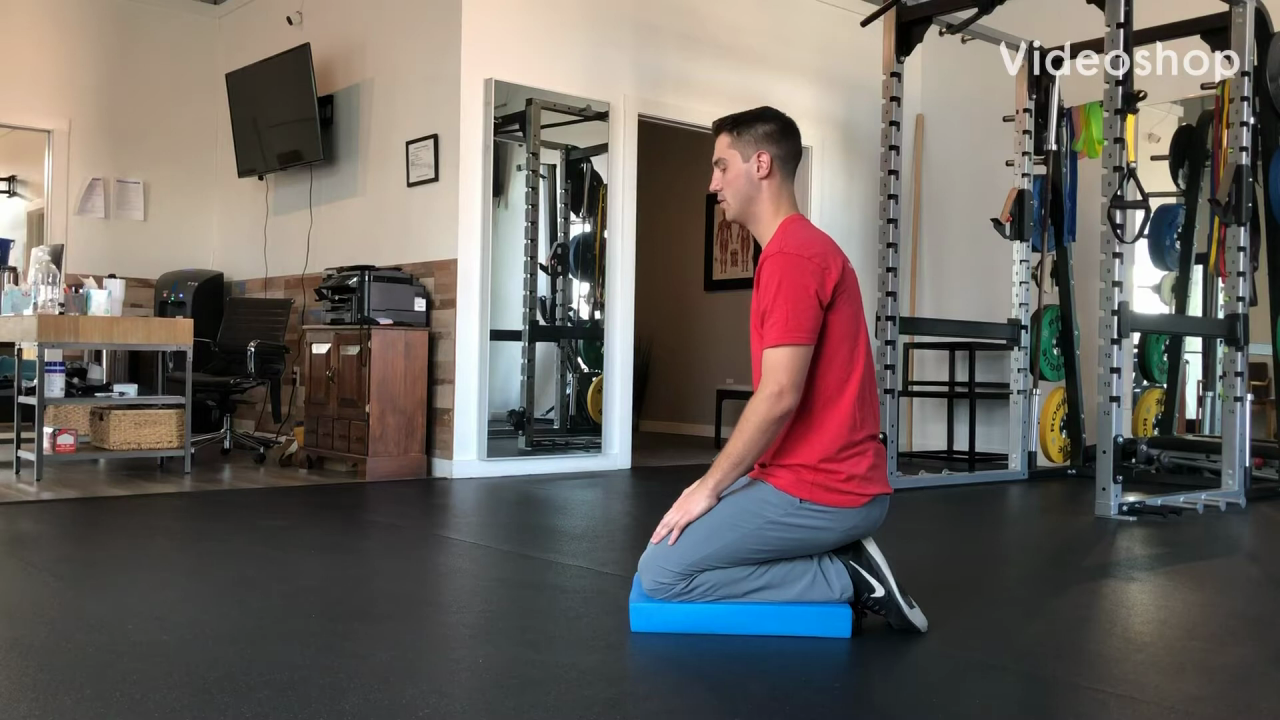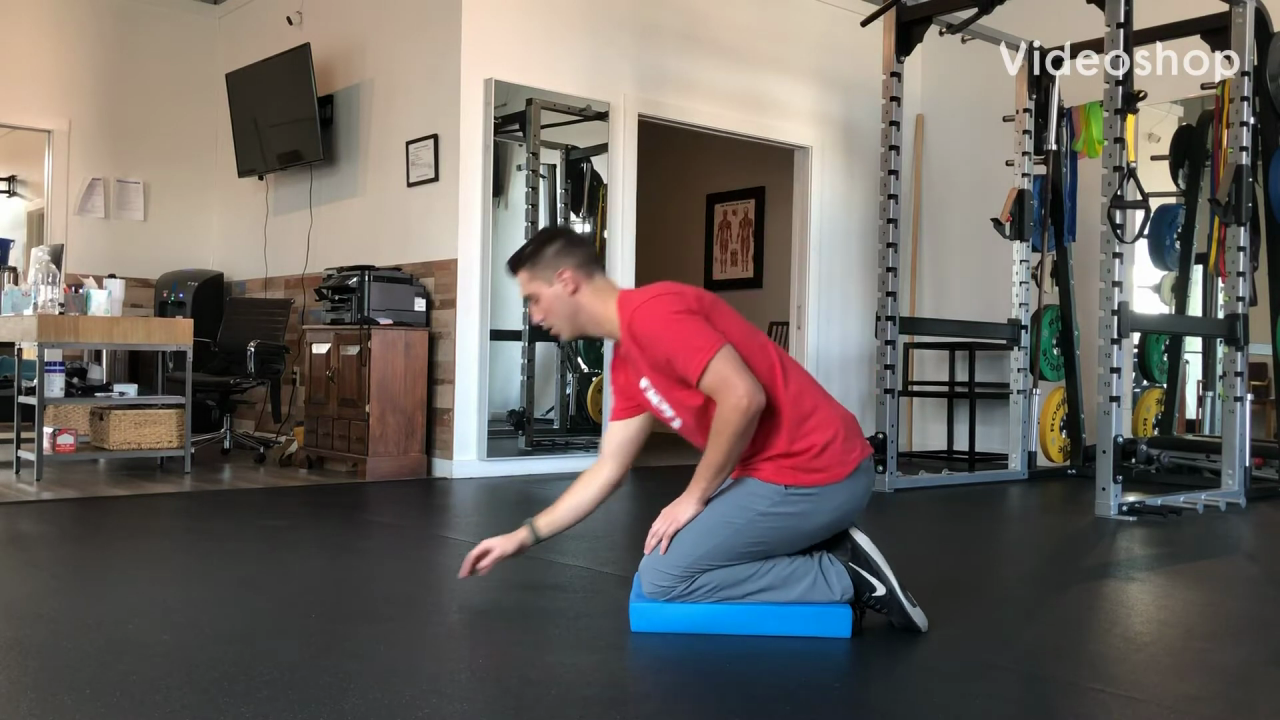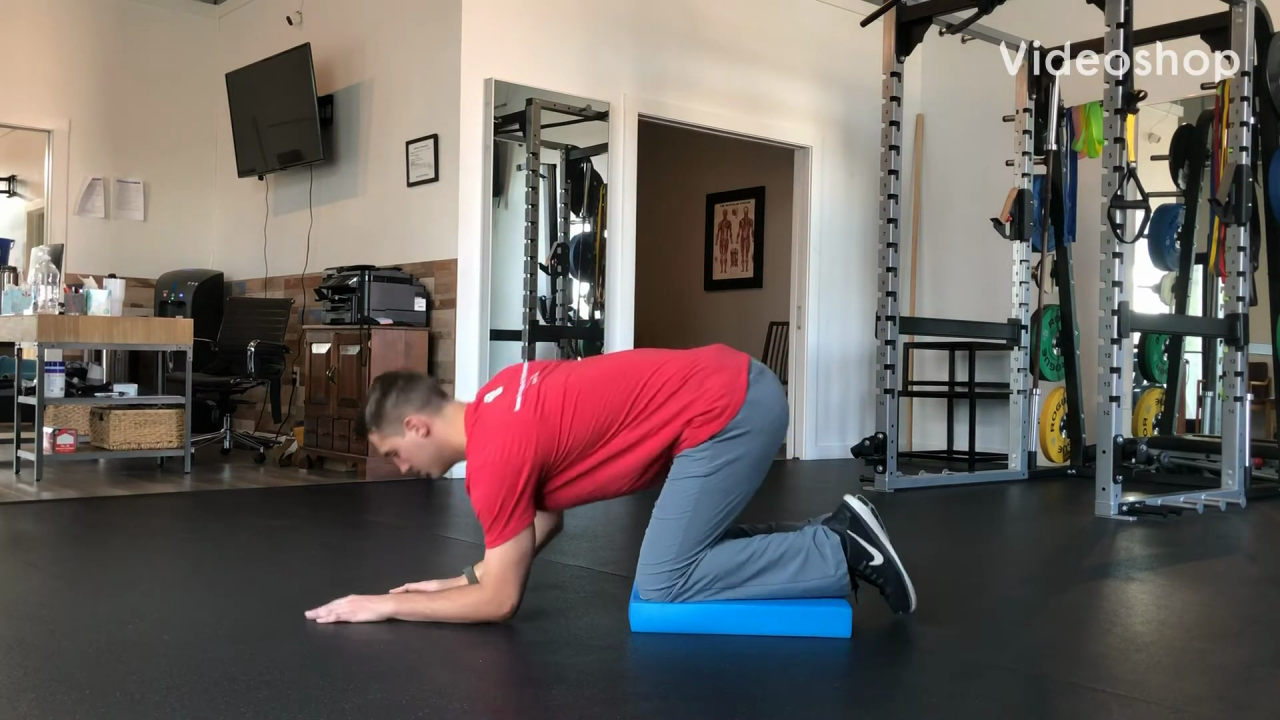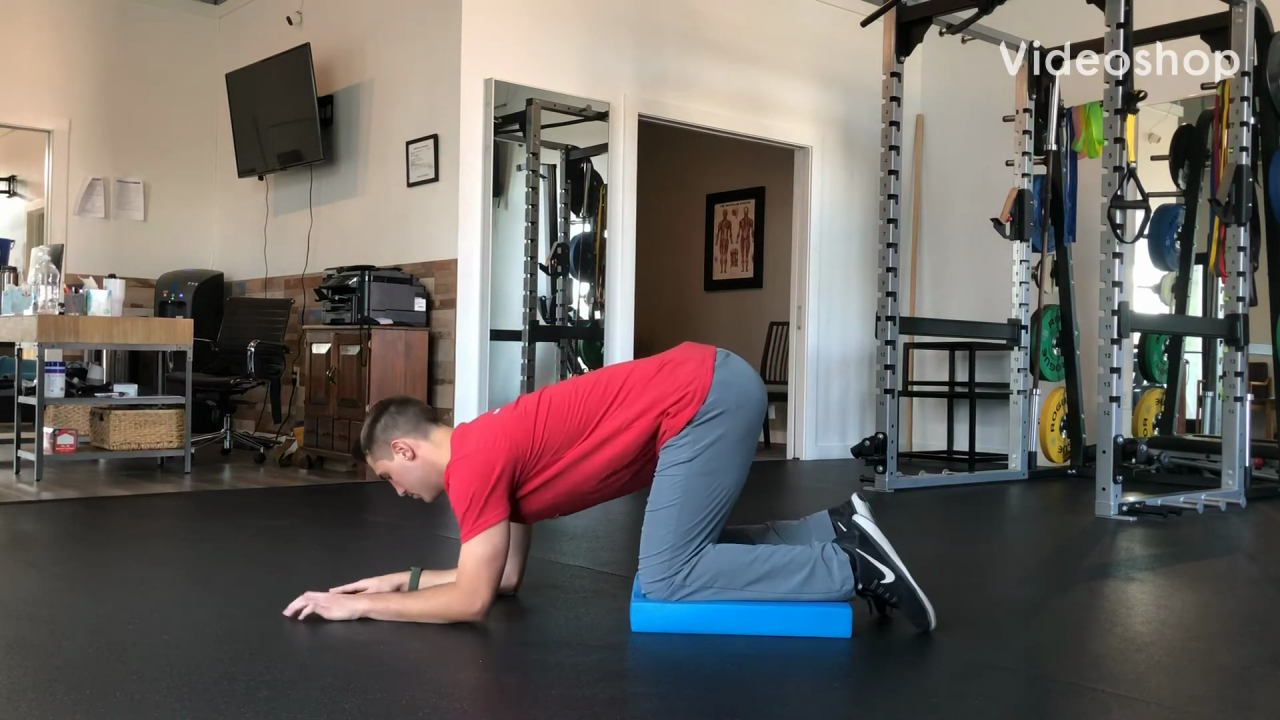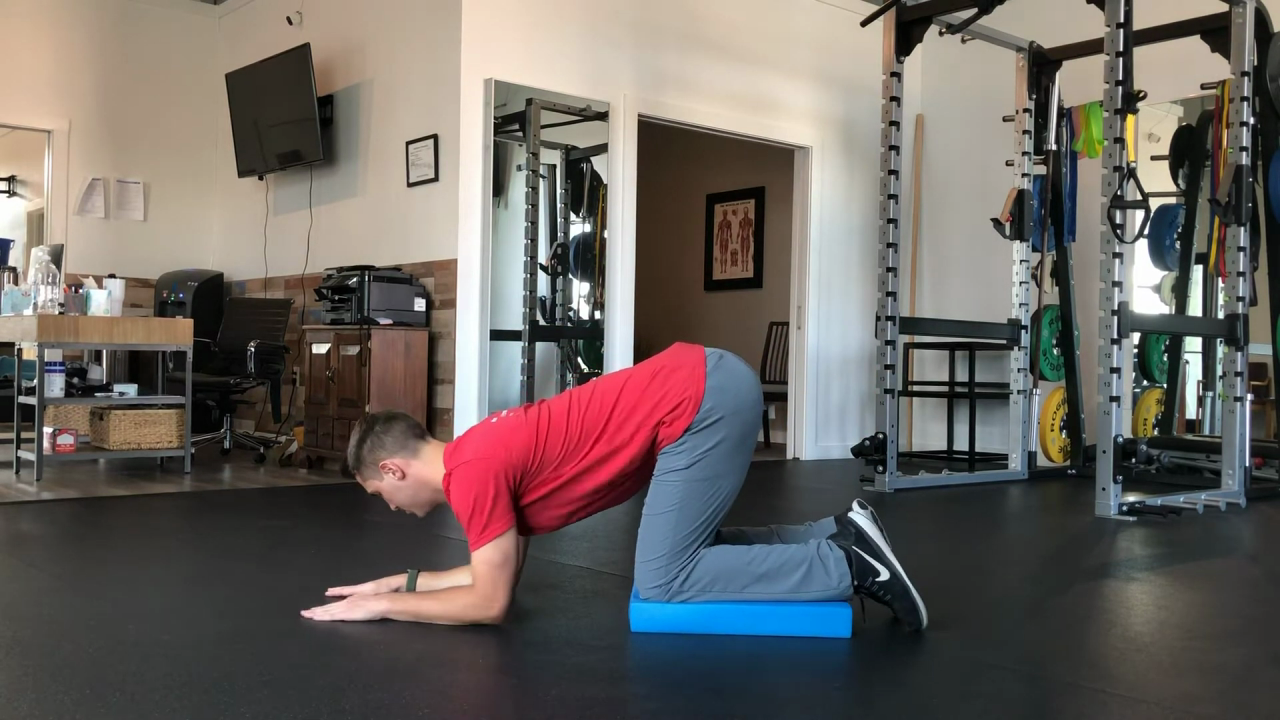
dt=1s
person 1, frame 1
left shoulder: (791, 257)
right shoulder: (800, 249)
left elbow: (779, 398)
left wrist: (709, 487)
right wrist: (716, 481)
left hip: (818, 490)
right hip: (827, 477)
left knee: (662, 572)
right knee: (684, 541)
left ankle: (844, 579)
right ankle: (838, 562)
person 1, frame 2
left shoulder: (650, 311)
right shoulder: (626, 362)
left elbow: (744, 398)
right elbow: (608, 469)
left wrist: (694, 498)
right wrist: (523, 535)
left hip: (814, 472)
right hip: (810, 467)
left knee: (662, 581)
right knee: (666, 559)
left ankle: (842, 579)
right ankle: (832, 560)
person 1, frame 3
left shoulder: (495, 456)
right shoulder: (494, 404)
left elbow: (500, 601)
right elbow: (546, 515)
left wrist: (387, 605)
right wrist: (462, 580)
left hip: (729, 411)
right hip: (738, 385)
left knee: (664, 585)
right knee: (682, 551)
left ankle: (843, 553)
right ankle: (834, 533)
person 1, frame 4
left shoulder: (473, 463)
right shoulder: (497, 452)
left elbow: (472, 599)
right elbow: (504, 574)
left wrist: (364, 605)
right wrist: (402, 579)
left hip: (707, 396)
right hip: (718, 385)
left knee: (667, 579)
right knee: (686, 550)
left ankle: (851, 566)
right ankle: (838, 530)
person 1, frame 5
left shoulder: (471, 473)
right shoulder: (487, 456)
left elbow: (489, 602)
right elbow: (495, 572)
left wrist: (381, 605)
right wrist: (399, 581)
left hip: (705, 399)
right hip: (713, 382)
left knee: (663, 581)
right knee: (685, 551)
left ankle: (846, 566)
right ankle: (839, 535)
